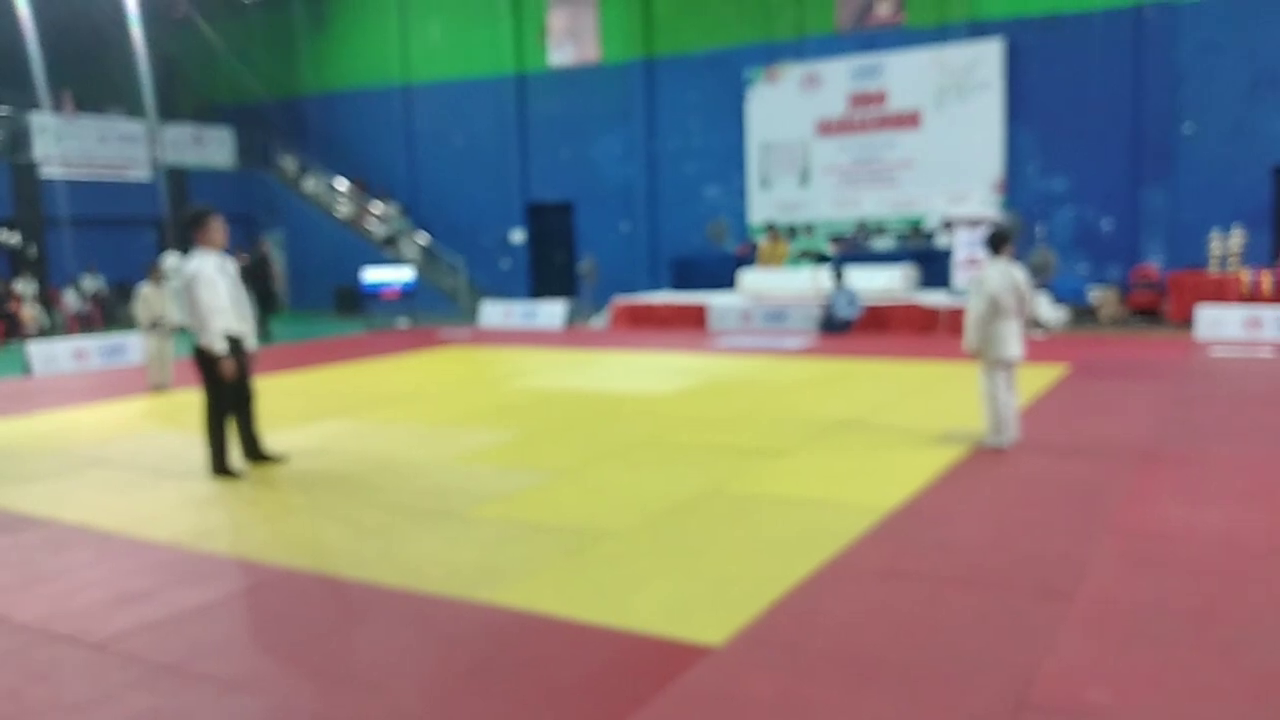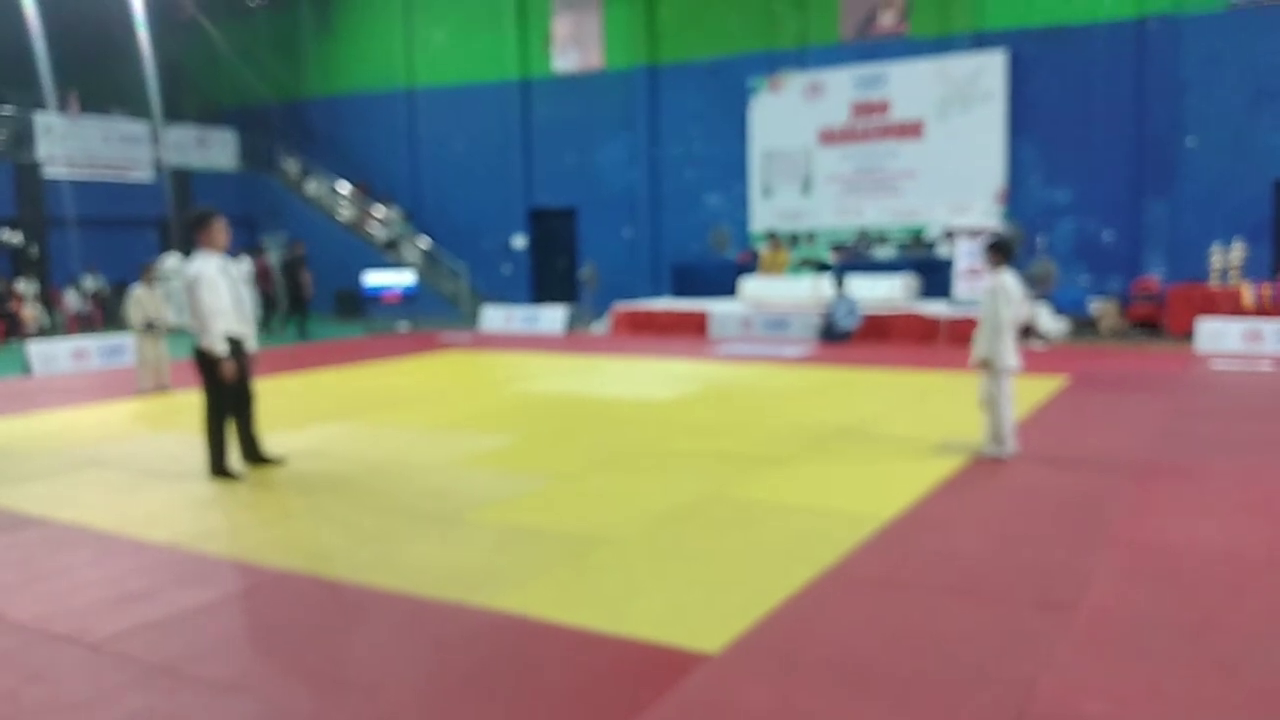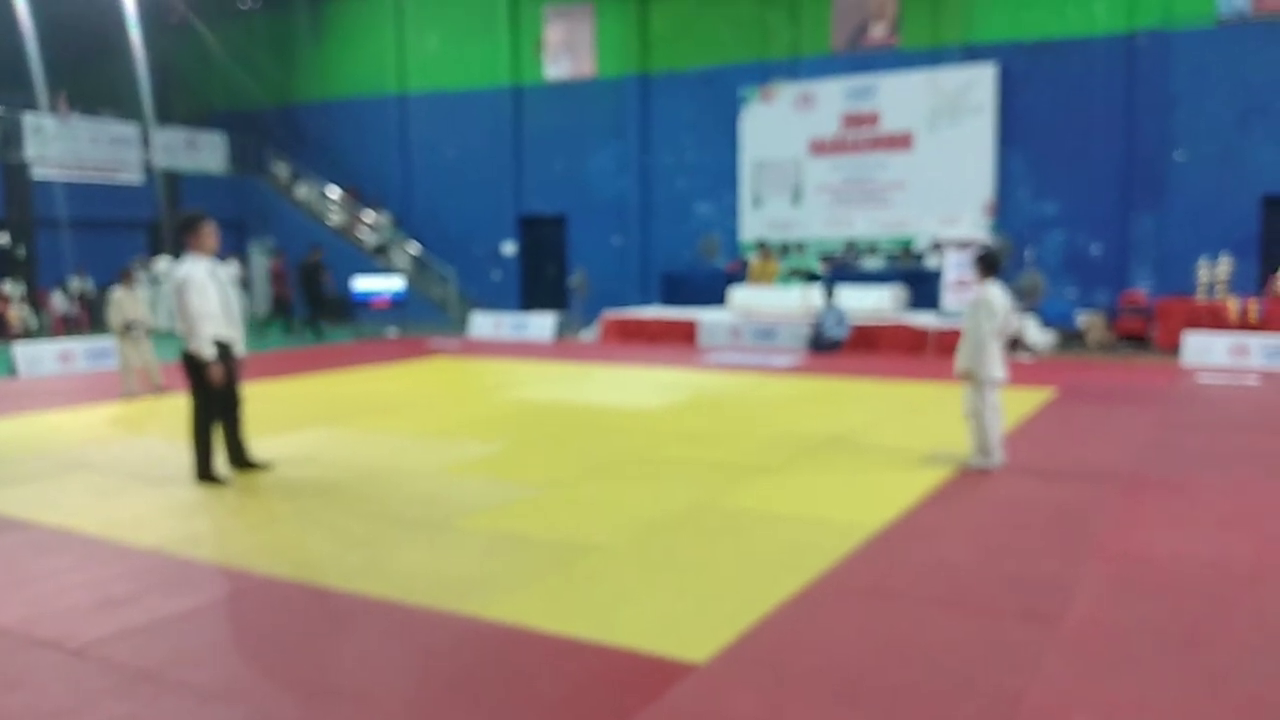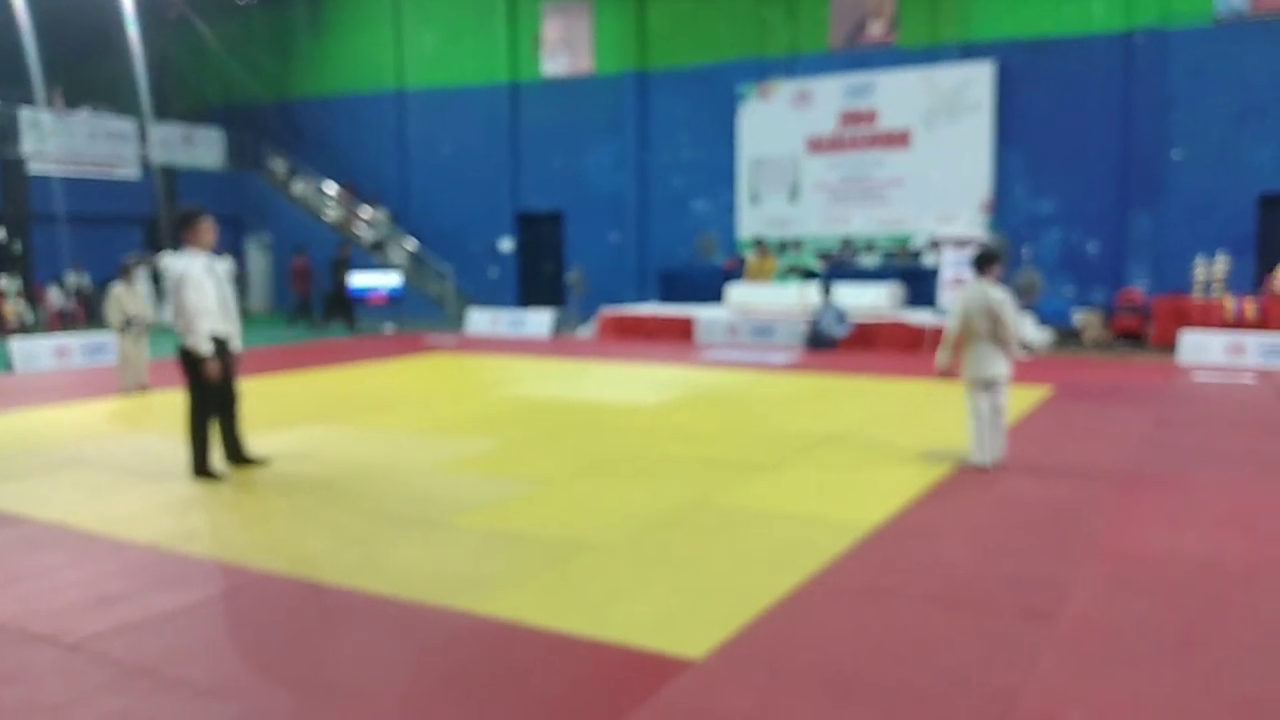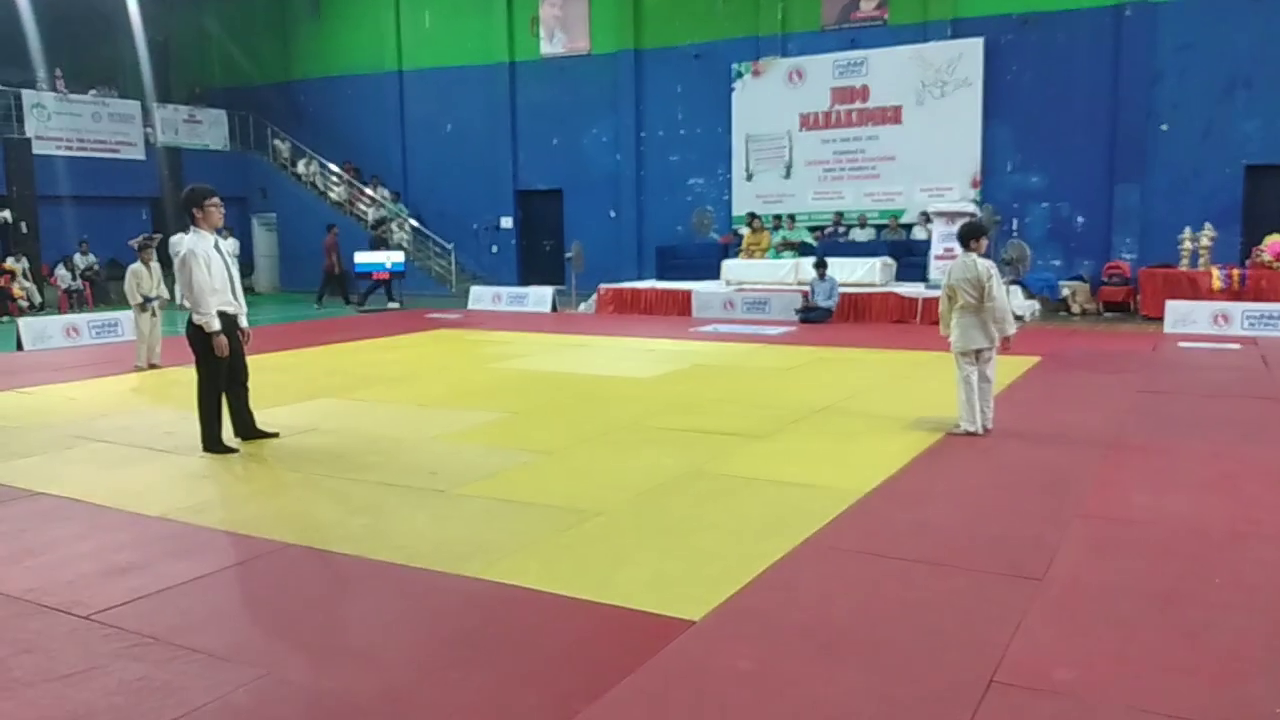
dt=0.5s
person 1, frame 1
left shoulder: (224, 262)
right shoulder: (198, 268)
right elbow: (207, 313)
left wrist: (248, 344)
right wrist: (222, 354)
left hip: (233, 343)
right hip: (216, 347)
left knee: (243, 400)
right knee: (220, 406)
left ankle: (253, 451)
right ankle: (220, 464)
person 1, frame 2
left shoulder: (225, 264)
right shoulder: (201, 269)
right elbow: (208, 314)
left wrist: (248, 346)
right wrist: (222, 355)
left hip: (235, 344)
right hip: (216, 349)
left knee: (243, 402)
right knee: (220, 407)
left ankle: (252, 453)
right ankle: (218, 465)
person 1, frame 3
left shoulder: (214, 268)
right shoulder: (189, 273)
right elbow: (196, 318)
left wrist: (236, 350)
right wrist: (210, 360)
left hip: (223, 348)
right hip: (204, 353)
left knee: (230, 406)
right knee: (207, 411)
left ankle: (239, 458)
right ankle: (204, 470)
person 1, frame 4
left shoulder: (214, 265)
right shoulder: (187, 269)
right elbow: (192, 315)
left wrist: (233, 346)
right wrist: (206, 355)
left hip: (220, 344)
right hip: (202, 349)
left knee: (227, 402)
right knee: (203, 407)
left ankle: (235, 453)
right ankle: (201, 465)
person 1, frame 5
left shoulder: (217, 244)
right shoulder: (194, 248)
right elbow: (202, 293)
left wrist: (242, 321)
right wrist: (215, 332)
left hip: (228, 320)
right hip: (210, 325)
left knee: (238, 378)
right knee: (212, 384)
left ankle: (246, 428)
right ankle: (212, 440)
person 2, frame 1
left shoulder: (984, 276)
right shoulder: (1019, 272)
left elbow: (976, 312)
right elbow: (1026, 306)
left wrist: (971, 343)
left hip: (992, 340)
right hip: (1012, 338)
left knee: (995, 387)
right knee: (1007, 385)
left ankle: (1000, 436)
right ankle: (1011, 431)
person 2, frame 2
left shoulder: (997, 283)
right shoulder: (1013, 280)
left elbow: (993, 322)
right elbow: (1020, 315)
left wrist: (983, 353)
left hip: (995, 350)
right hip: (1006, 349)
left knee: (996, 398)
right knee: (1001, 396)
left ankle: (1000, 446)
right ankle: (1007, 442)
person 2, frame 3
left shoulder: (981, 296)
right shoulder: (1002, 293)
left elbow: (975, 334)
right elbow: (1010, 327)
left wrist: (964, 365)
left hip: (980, 362)
right hip: (995, 360)
left knee: (981, 409)
right knee: (990, 407)
left ankle: (986, 457)
right ankle: (995, 454)
person 2, frame 4
left shoulder: (965, 295)
right shoulder: (1000, 294)
left elbow: (952, 330)
right elbow: (1010, 329)
left wrist: (944, 360)
right wrist: (1013, 352)
left hip: (975, 360)
right hip: (998, 360)
left knee: (979, 408)
right knee: (997, 407)
left ankle: (982, 456)
right ankle: (996, 452)
person 2, frame 5
left shoulder: (952, 269)
right shoulder: (986, 267)
left elbow: (945, 304)
right elbow: (997, 302)
left wrist: (947, 328)
right wrist: (1006, 331)
left hip: (962, 329)
right hip: (985, 328)
left knee: (967, 377)
right knee: (985, 377)
left ankle: (971, 424)
right ankle: (985, 421)
